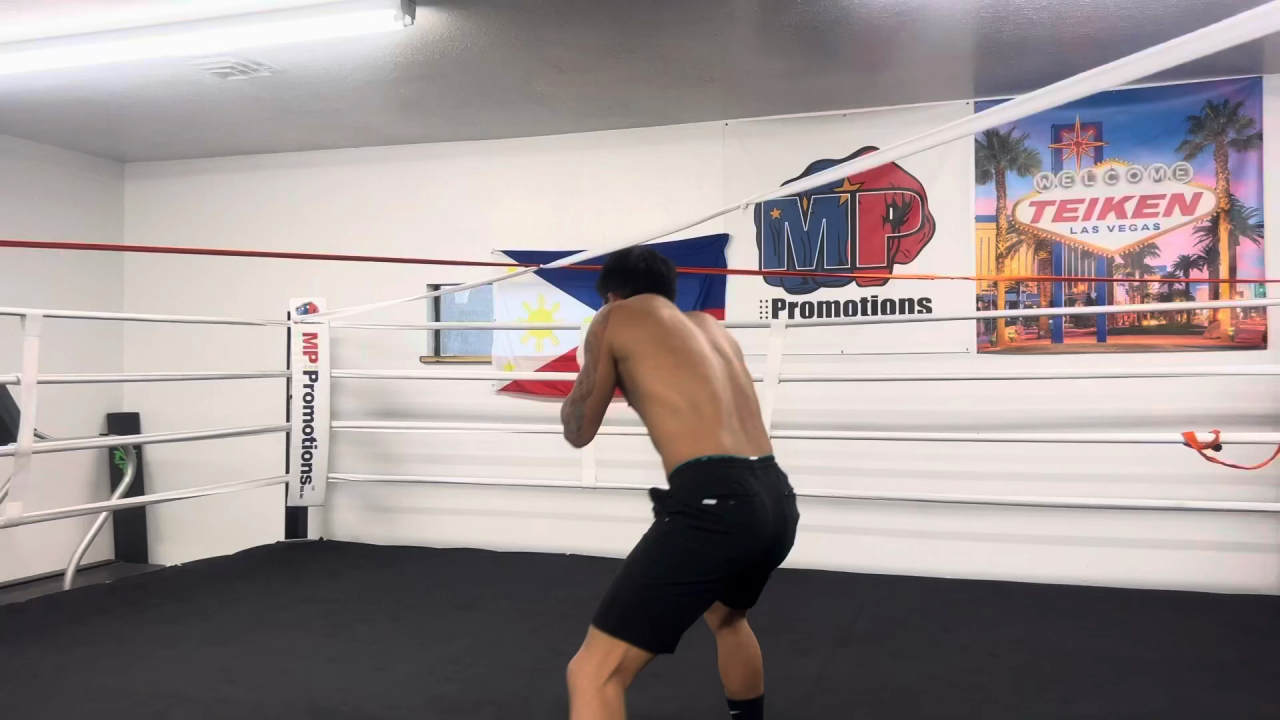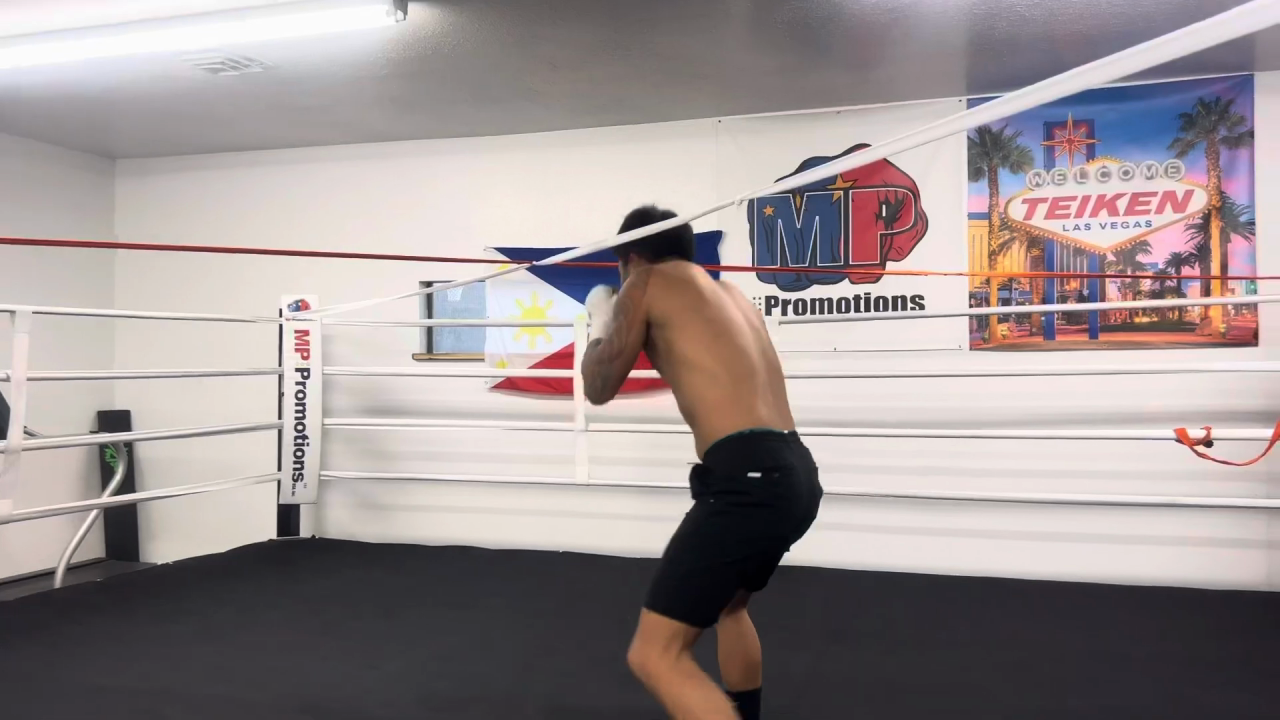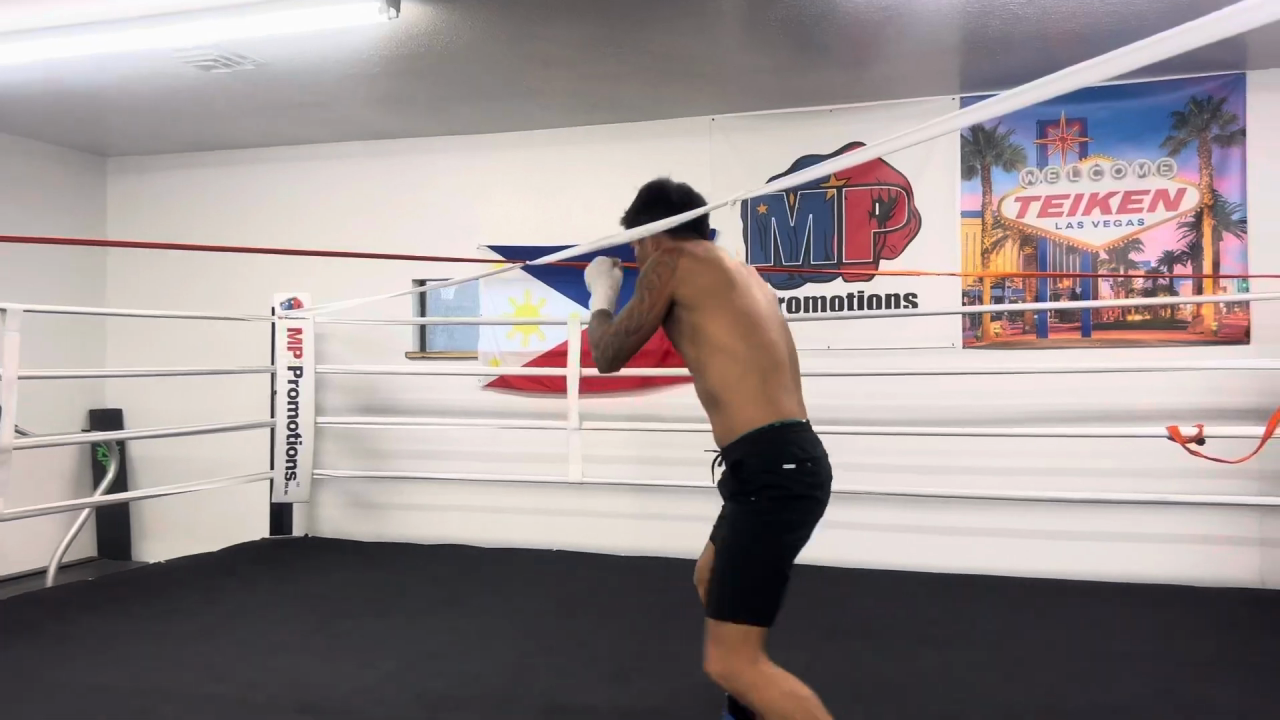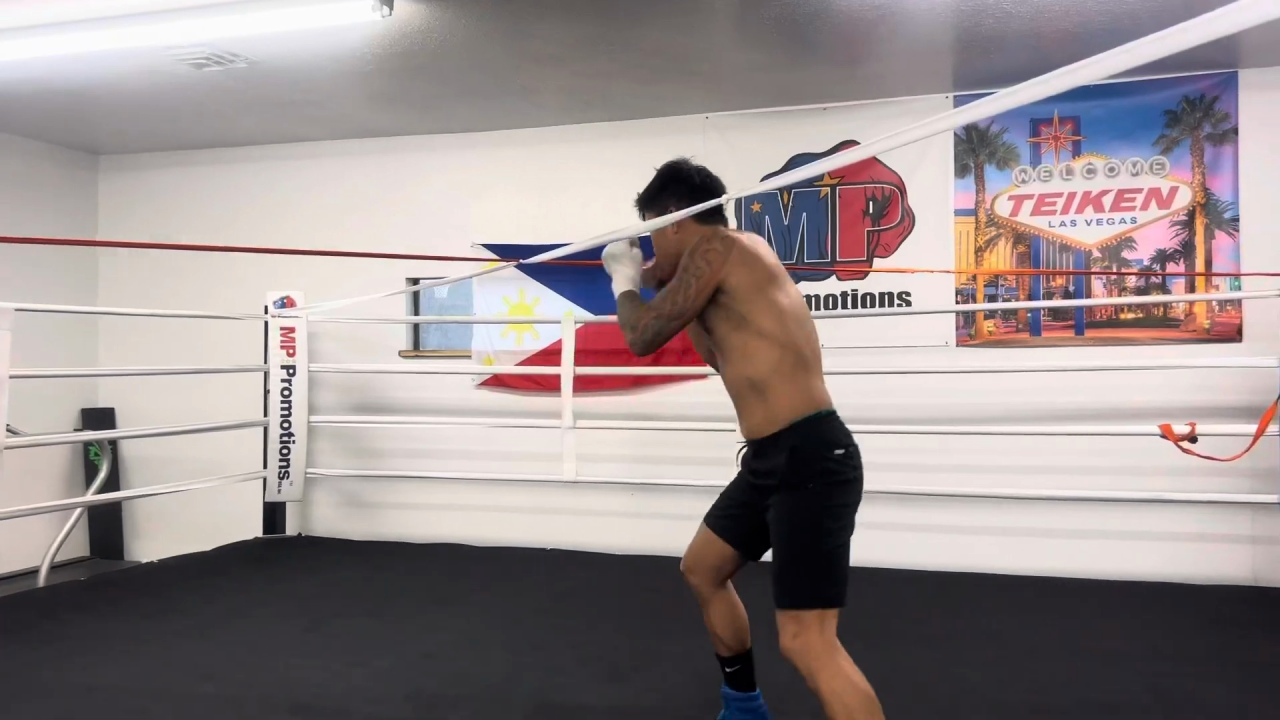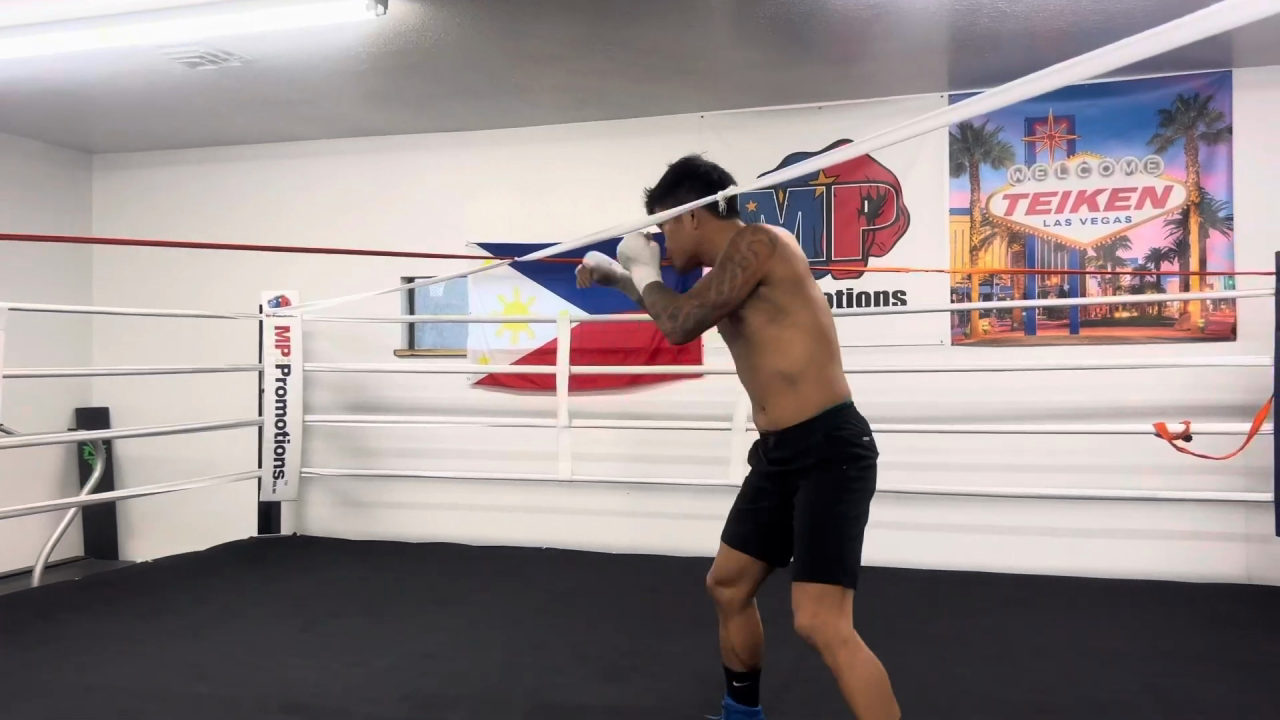
dt=0.1s
person 1, frame 1
left shoulder: (618, 318)
right shoulder: (712, 327)
left elbow: (579, 430)
left wrist: (589, 358)
left hip: (712, 505)
right hip: (773, 501)
left knee: (592, 676)
right knee: (723, 613)
person 1, frame 2
left shoulder: (648, 283)
right shoulder: (731, 293)
left elbow: (599, 388)
left wrist: (599, 323)
left hip: (747, 479)
right hip: (794, 474)
left knee: (656, 657)
right knee: (725, 601)
person 1, frame 3
left shoulder: (676, 259)
right shoulder: (740, 270)
left elbow: (608, 355)
left wrist: (601, 296)
left hip: (772, 471)
right hip: (782, 462)
left knee: (731, 661)
right knee: (712, 583)
person 1, frame 4
left shoulder: (714, 248)
right shoulder: (747, 252)
left elbow: (643, 338)
left wrist: (623, 278)
right wrist: (647, 274)
left hip: (810, 461)
right hip: (777, 458)
left knee: (807, 644)
right knee: (700, 571)
person 1, frame 5
left shoulder: (759, 242)
right shoulder: (733, 264)
left elbow: (678, 324)
right elbow: (689, 322)
left wrist: (645, 272)
right wrist: (623, 276)
left hip: (832, 449)
right hip: (779, 453)
left knee: (820, 622)
right knee: (728, 588)
